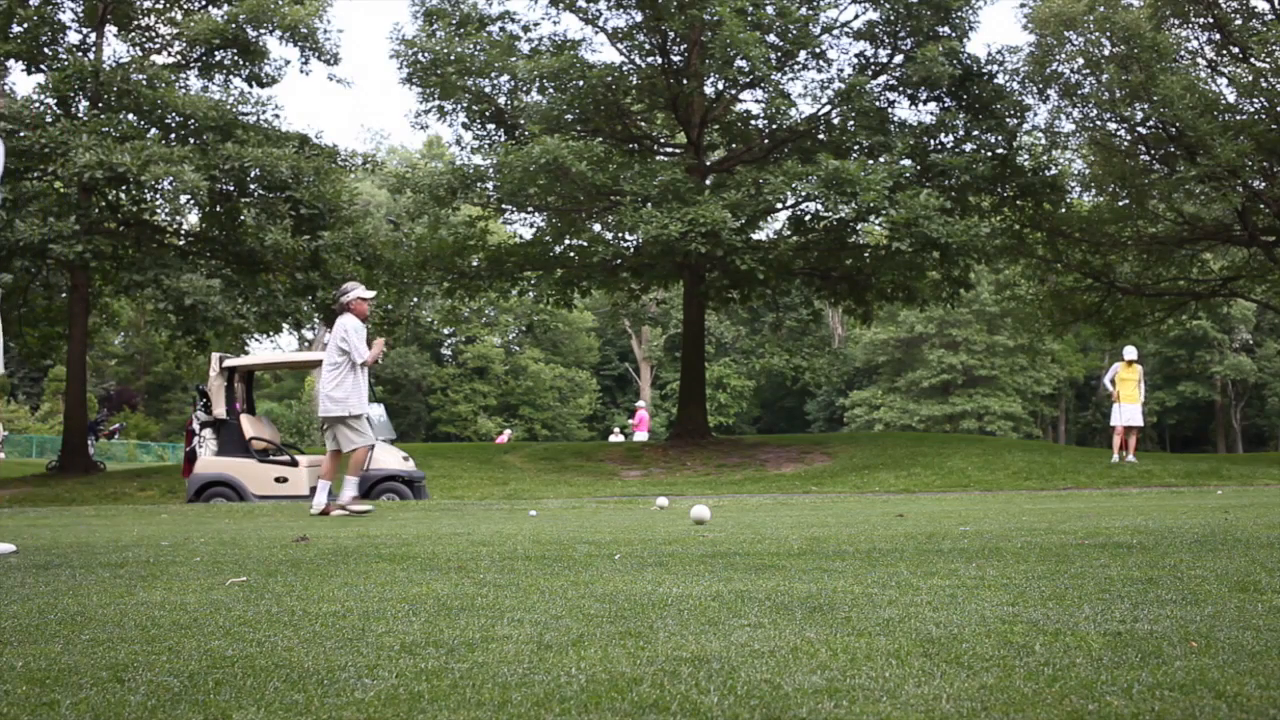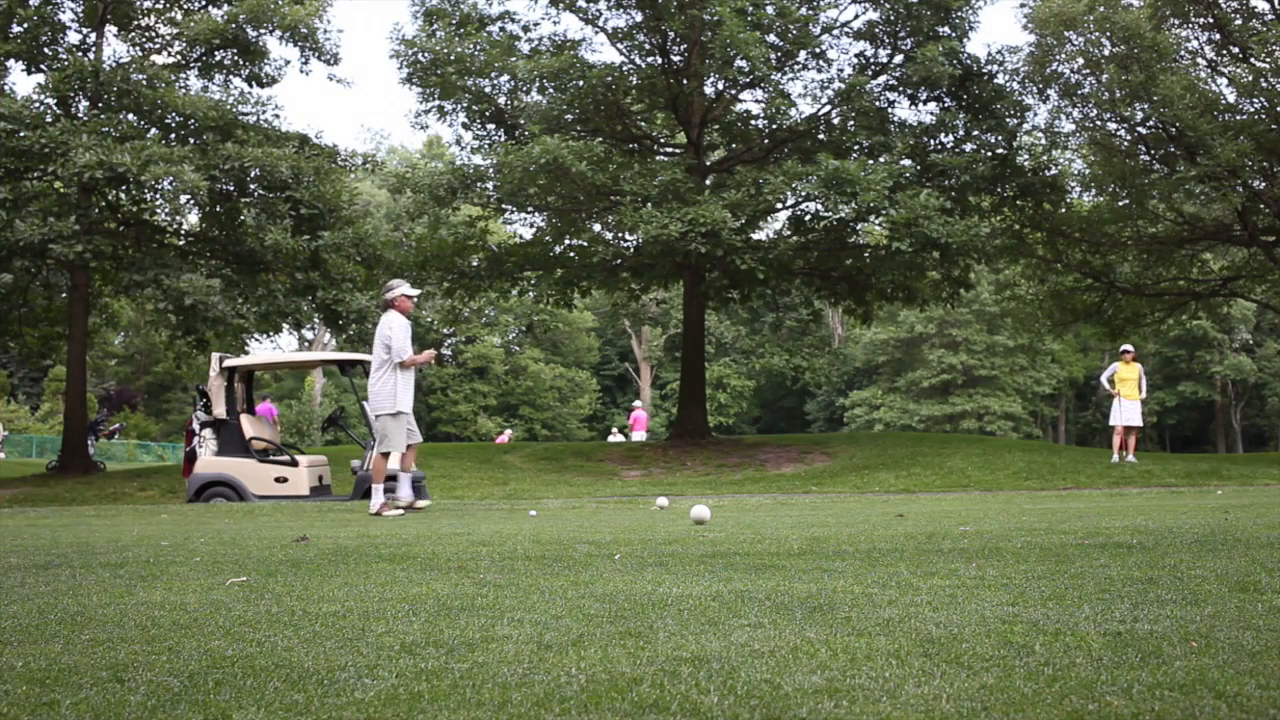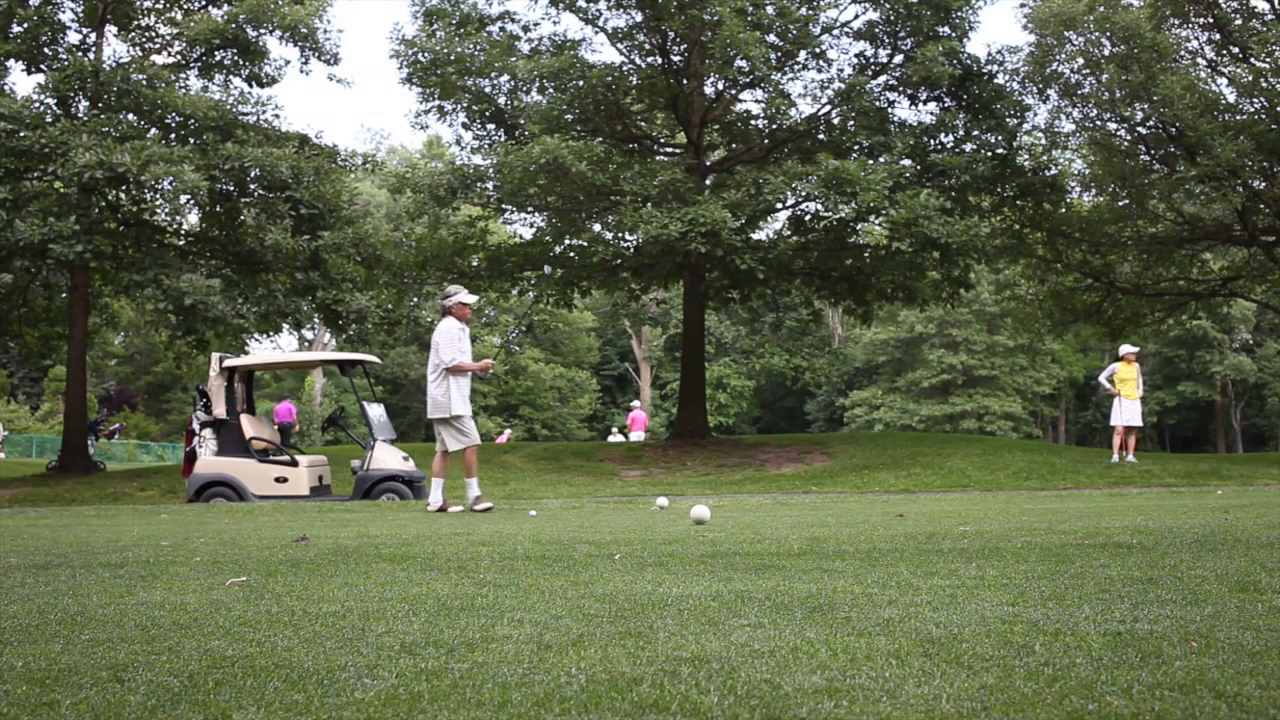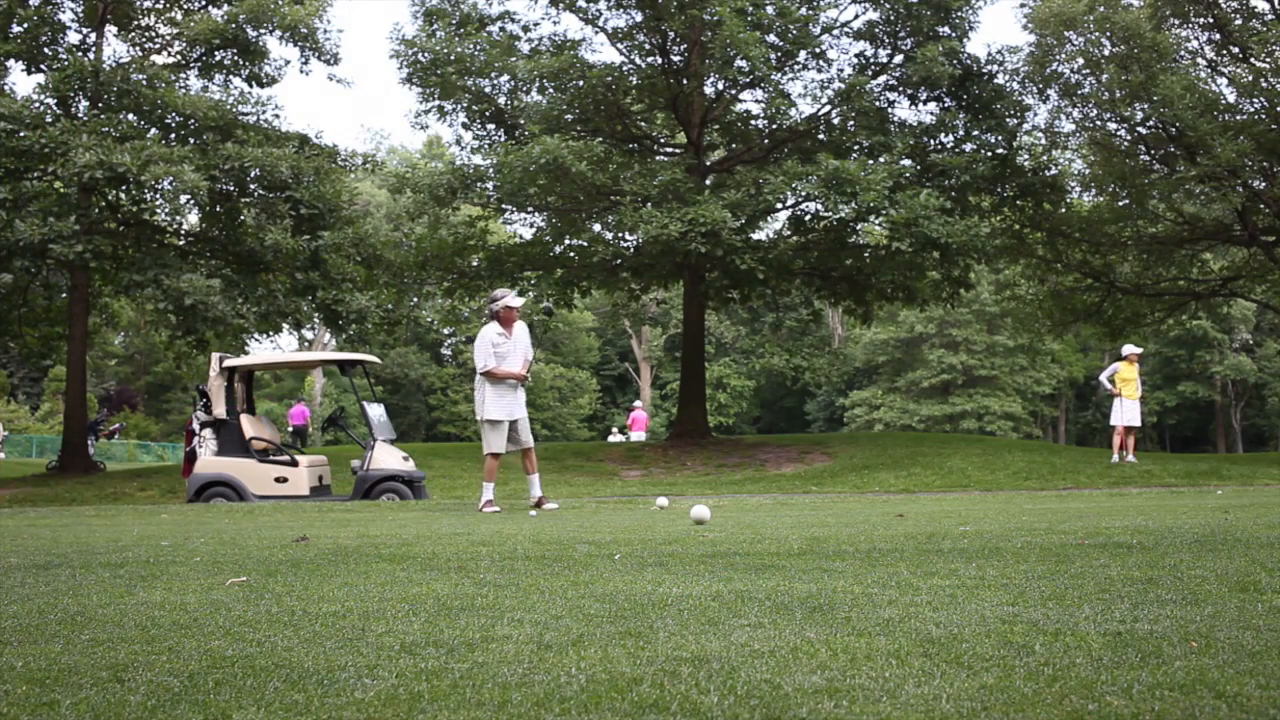
dt=0.7s
person 1, frame 1
left shoulder: (344, 323)
right shoulder: (350, 324)
right elbow: (364, 360)
left wrist: (373, 351)
right wrist: (377, 348)
left hip: (337, 398)
right hip: (343, 399)
left knee: (336, 450)
right knee: (363, 444)
left ankle: (320, 502)
right ankle: (347, 496)
person 1, frame 2
left shoulder: (390, 321)
right shoulder: (397, 322)
right elbow: (405, 360)
left wrist: (419, 359)
right wrist: (423, 358)
left hip: (395, 397)
right hip: (391, 397)
left knee: (411, 442)
right knee: (385, 449)
left ankle: (404, 496)
right ankle: (377, 502)
person 1, frame 3
left shoulder: (460, 327)
right shoulder: (448, 328)
right elbow: (451, 364)
left wrist: (478, 367)
right wrist: (478, 366)
left hip: (452, 398)
right hip: (449, 399)
left knee: (445, 449)
right knee: (470, 443)
left ankle: (435, 499)
right ankle: (474, 494)
person 1, frame 4
left shoulder: (521, 328)
right shoulder: (487, 334)
left elbow: (527, 357)
right elbow: (486, 369)
left wrist: (524, 372)
right wrist: (513, 375)
left hip: (516, 399)
right hip: (494, 401)
left knee: (527, 447)
right knee: (494, 451)
left ankle: (536, 495)
right ankle: (487, 498)
